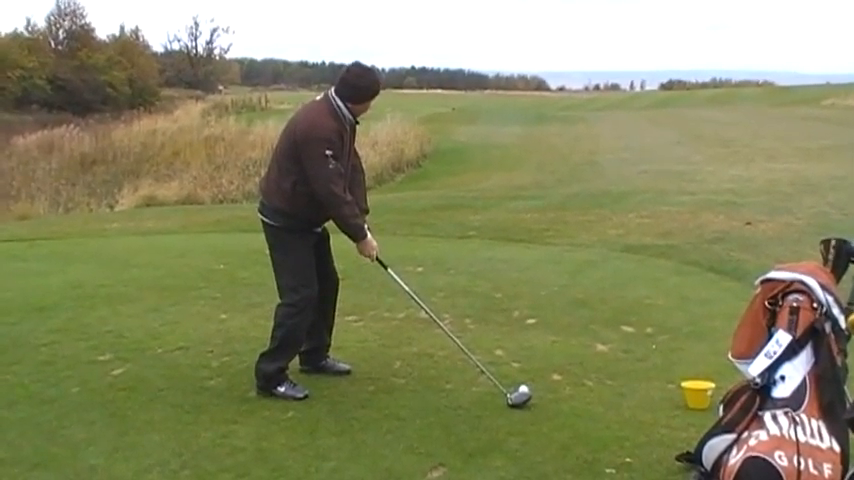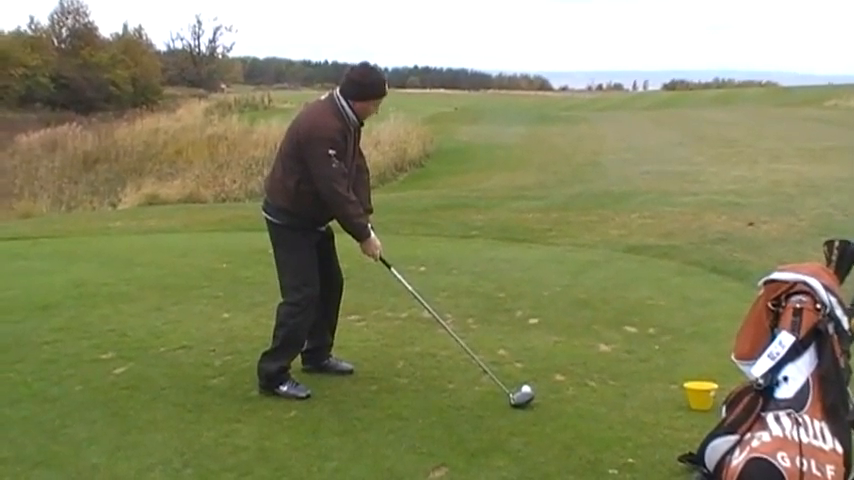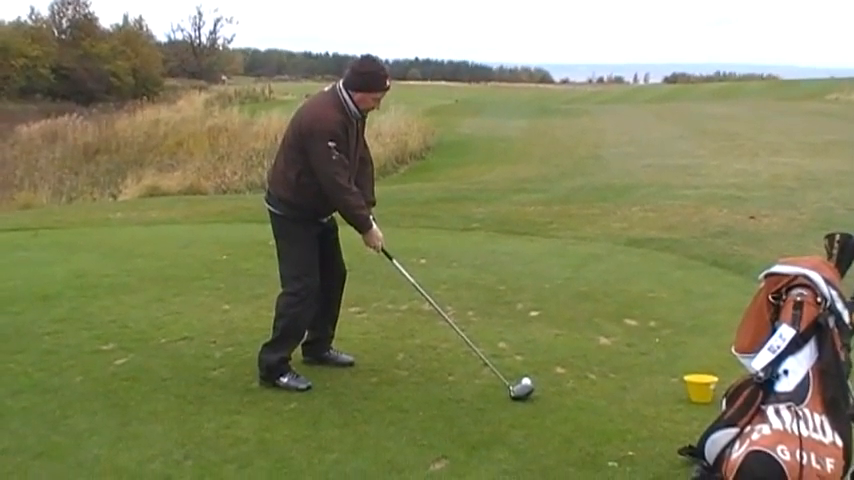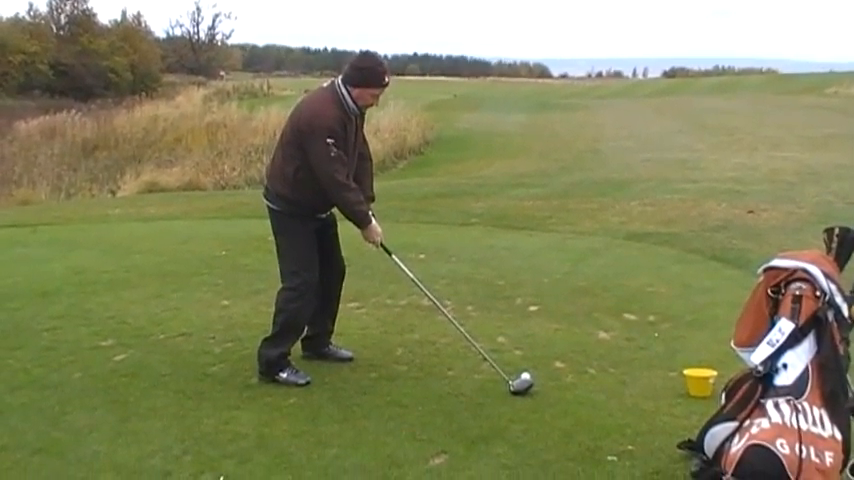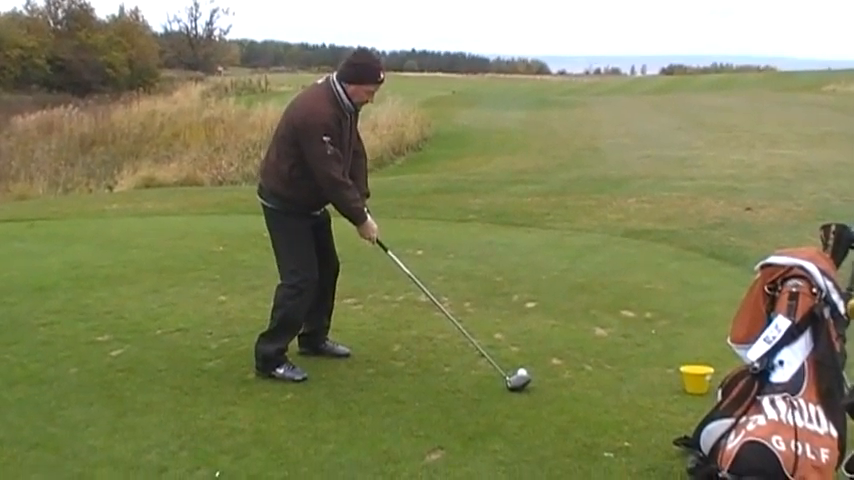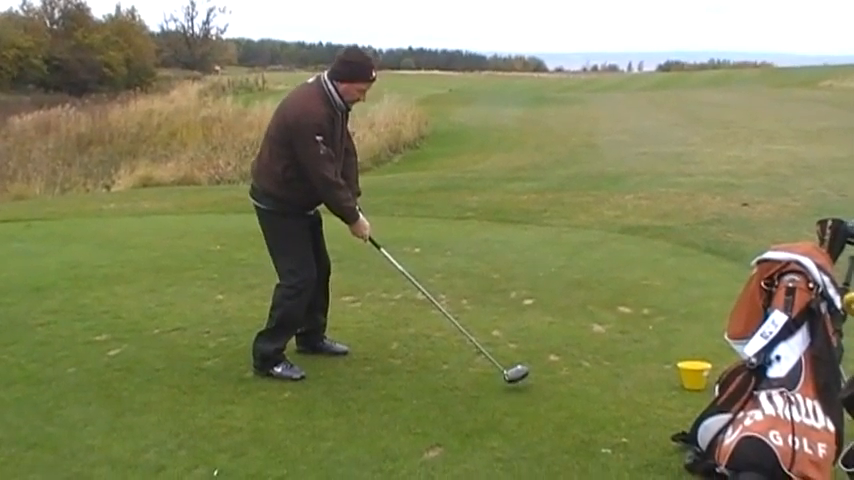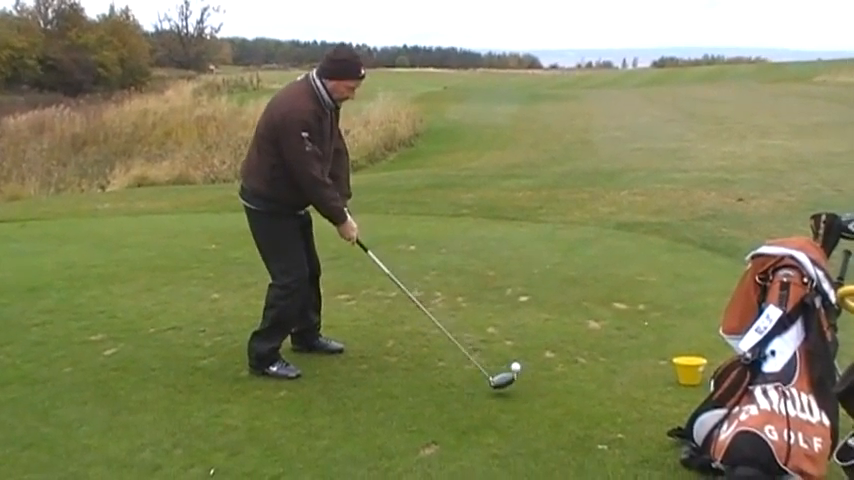
dt=0.2s
person 1, frame 1
left shoulder: (339, 117)
right shoulder: (318, 127)
left elbow: (353, 170)
right elbow: (331, 190)
left wrist: (362, 219)
right wrist: (359, 235)
left hip: (308, 217)
right hip: (285, 219)
left knee: (326, 285)
right knee: (300, 295)
left ankle: (315, 355)
right ankle: (270, 375)
person 1, frame 2
left shoulder: (346, 118)
right shoulder: (321, 126)
left elbow: (357, 170)
right elbow: (335, 189)
left wrist: (365, 219)
right wrist: (363, 235)
left hip: (313, 216)
right hip: (289, 218)
left knee: (330, 285)
right knee: (302, 294)
left ankle: (317, 354)
right ankle: (273, 374)
person 1, frame 3
left shoulder: (351, 110)
right shoulder: (323, 118)
left elbow: (362, 162)
right elbow: (336, 181)
left wrist: (368, 211)
right wrist: (365, 226)
left hip: (318, 208)
right hip: (292, 210)
left knee: (333, 276)
right knee: (301, 285)
left ankle: (318, 346)
right ankle: (274, 365)
person 1, frame 4
left shoulder: (351, 106)
right shoulder: (320, 114)
left elbow: (361, 158)
right elbow: (335, 178)
left wrist: (367, 207)
right wrist: (364, 222)
left hip: (317, 204)
right hip: (290, 205)
left knee: (332, 272)
right knee: (301, 281)
left ankle: (317, 342)
right ankle: (273, 360)
person 1, frame 5
left shoulder: (345, 103)
right shoulder: (316, 112)
left elbow: (355, 154)
right elbow: (331, 175)
left wrist: (362, 203)
right wrist: (359, 219)
left hip: (311, 200)
right hip: (284, 202)
left knee: (326, 269)
right knee: (300, 277)
left ankle: (314, 337)
right ankle: (270, 356)
person 1, frame 6
left shoulder: (334, 101)
right shoulder: (308, 112)
left elbow: (345, 152)
right elbow: (323, 175)
left wrist: (353, 203)
right wrist: (352, 218)
left hip: (301, 199)
right hip: (277, 203)
left knee: (318, 269)
right knee: (299, 277)
left ankle: (311, 336)
right ankle: (268, 355)
person 1, frame 7
left shoulder: (325, 101)
right shoulder: (296, 110)
left elbow: (337, 153)
right elbow: (310, 174)
left wrist: (343, 204)
right wrist: (339, 219)
left hip: (291, 200)
right hip: (267, 203)
left knee: (308, 270)
right knee: (290, 277)
left ankle: (307, 334)
right ankle: (263, 355)
